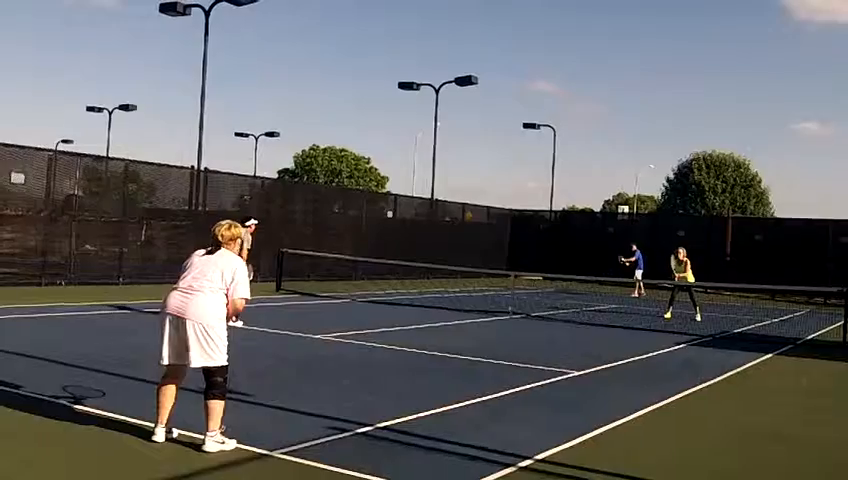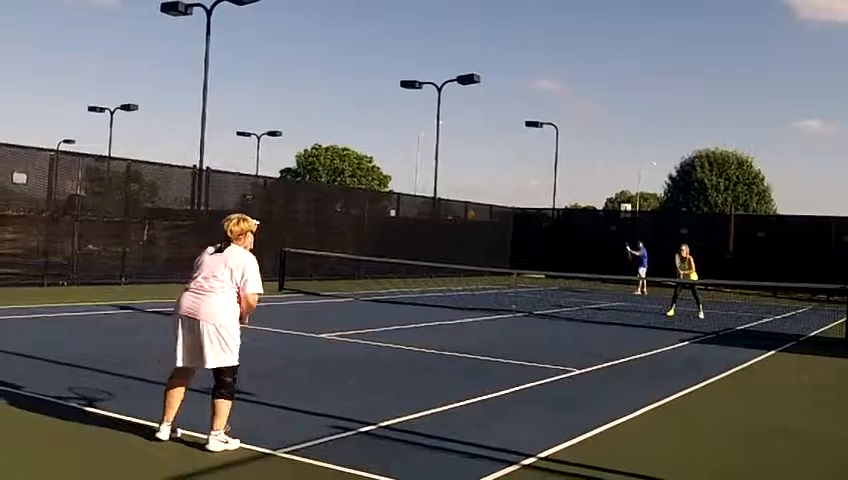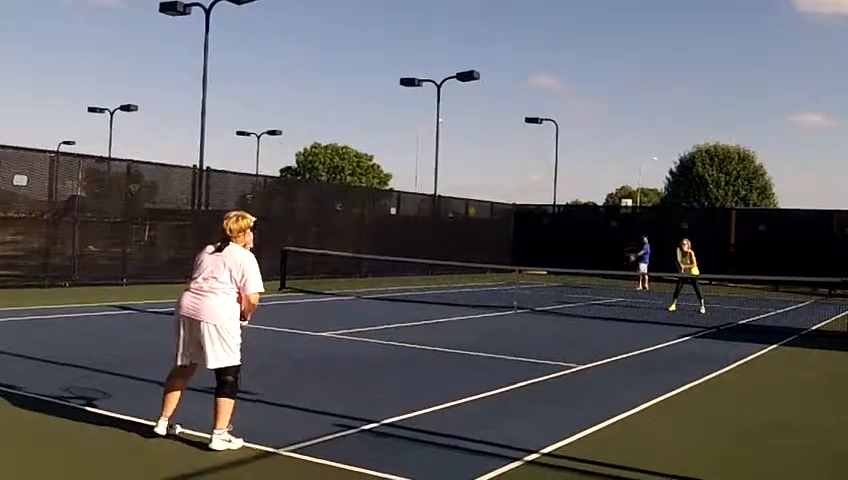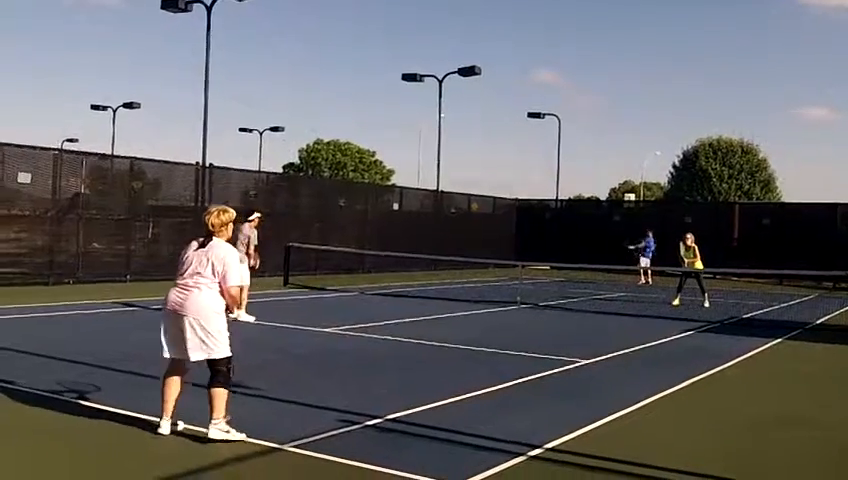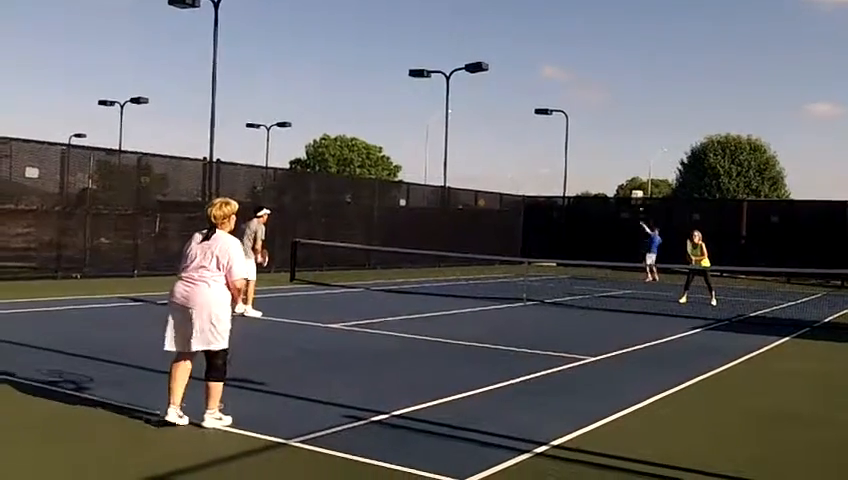
dt=0.3s
person 1, frame 1
left shoulder: (196, 255)
right shoulder: (236, 263)
right elbow: (237, 304)
right wrist: (225, 316)
left hip: (174, 307)
right hip: (204, 315)
left knee: (173, 371)
right knee: (217, 377)
left ankle: (160, 428)
right ankle: (213, 436)
person 1, frame 2
left shoulder: (207, 253)
right shoulder: (246, 259)
right elbow: (250, 299)
right wrist: (243, 316)
left hip: (187, 308)
right hip: (217, 316)
left knee: (183, 370)
right knee: (226, 376)
left ankle: (165, 426)
right ankle: (217, 436)
person 1, frame 3
left shoulder: (207, 251)
right shoulder: (245, 258)
right elbow: (252, 298)
right wrist: (245, 314)
left hip: (188, 308)
right hip: (218, 316)
left knee: (183, 367)
right knee: (228, 375)
left ankle: (163, 421)
right ankle: (220, 435)
person 1, frame 4
left shoulder: (192, 246)
right shoulder: (227, 251)
right elbow: (232, 291)
right wrist: (232, 306)
left hip: (175, 304)
right hip: (204, 311)
left knee: (177, 364)
right knee: (221, 367)
left ankle: (166, 420)
right ankle: (218, 424)
person 1, frame 5
left shoulder: (195, 238)
right shoulder: (231, 244)
left elbow: (184, 270)
right elbow: (237, 284)
right wrist: (235, 297)
left hip: (181, 296)
right hip: (210, 303)
left knee: (183, 355)
right knee: (216, 359)
left ankle: (174, 409)
right ankle: (212, 414)
